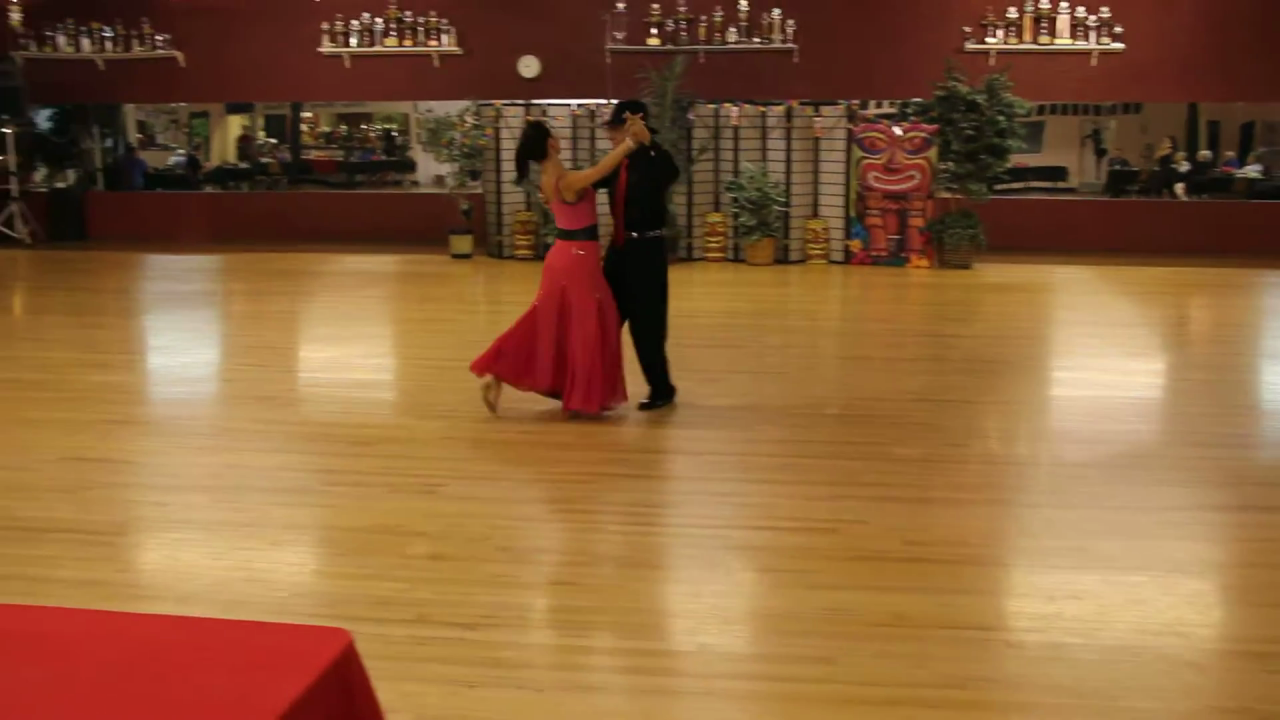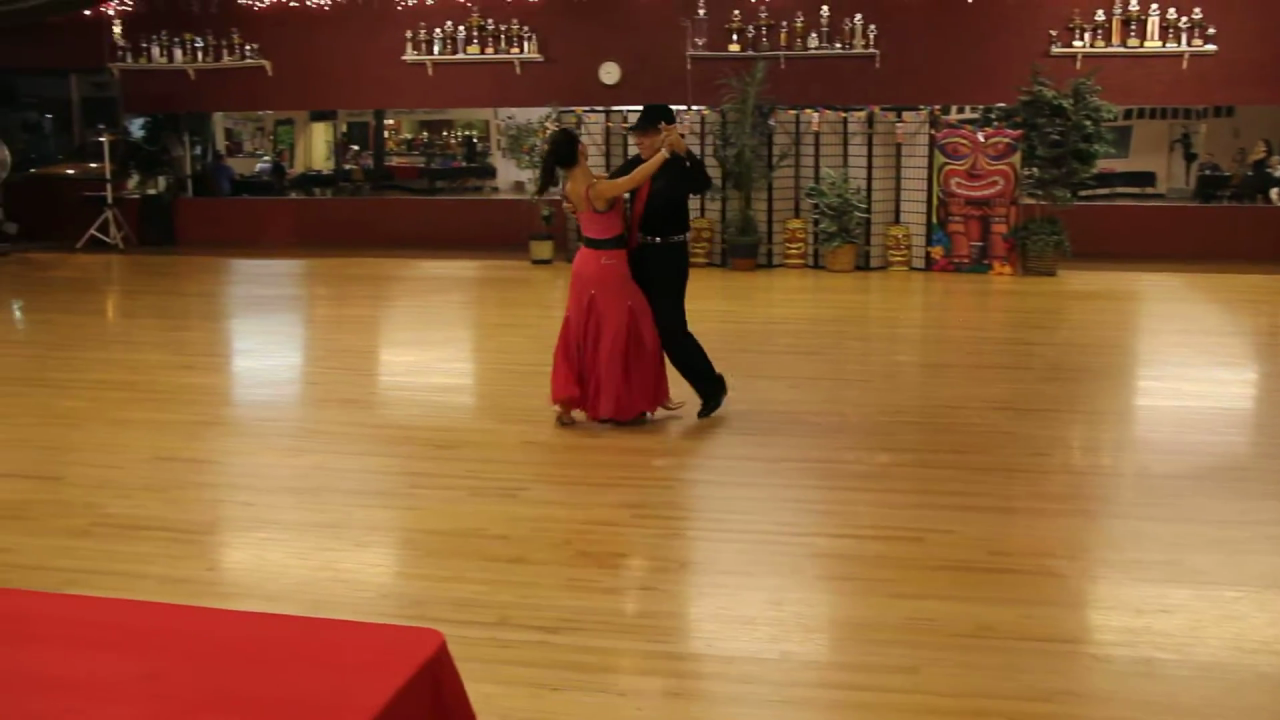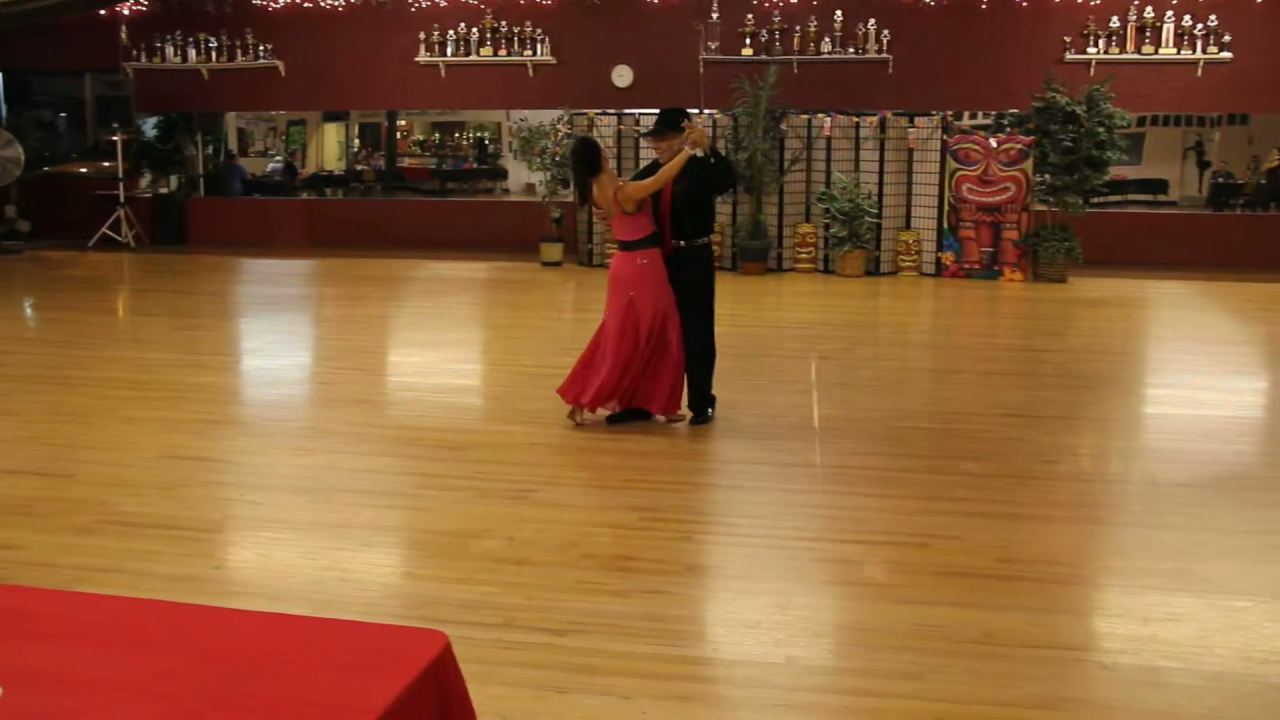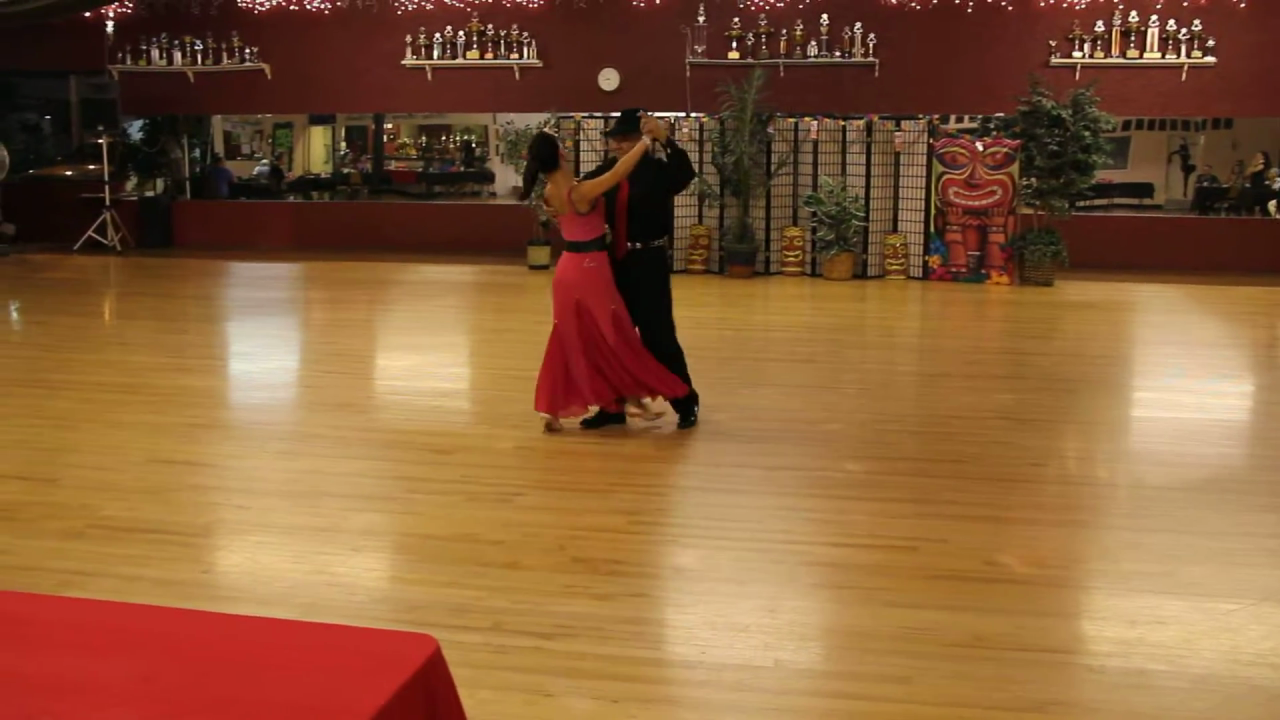
dt=0.5s
person 1, frame 1
left shoulder: (650, 163)
right shoulder: (616, 162)
left elbow: (672, 173)
left wrist: (646, 141)
left hip: (647, 250)
right hip: (620, 248)
left knee: (647, 322)
left ankle: (661, 389)
person 1, frame 2
left shoulder: (675, 168)
right shoulder: (635, 165)
left elbow: (701, 183)
left wrist: (682, 150)
right wrist: (577, 203)
left hip: (668, 255)
right hip: (639, 253)
left knee: (667, 327)
left ankle: (711, 385)
person 1, frame 3
left shoulder: (700, 170)
right shoulder: (653, 170)
left elbow: (728, 181)
left wrist: (707, 147)
left hip: (694, 258)
right hip: (663, 257)
left knee: (696, 331)
left ankle: (702, 402)
person 1, frame 4
left shoulder: (657, 170)
right shoulder: (610, 168)
left elbow: (685, 174)
left wrist: (664, 139)
left hip: (649, 261)
right hip: (618, 260)
left knee: (657, 334)
left ankle: (686, 401)
right ankle: (613, 406)
person 2, frame 1
left shoulder: (547, 179)
right shoulder: (568, 181)
left elbow: (593, 176)
right elbow: (602, 168)
right wrist: (631, 141)
left hip: (561, 255)
right hip: (580, 258)
left knee: (544, 322)
right knee: (590, 325)
left ankle: (497, 375)
right ankle: (587, 396)
person 2, frame 2
left shoulder: (571, 188)
right shoulder: (598, 189)
right elbow: (635, 179)
right wrist: (666, 151)
left hip: (586, 264)
right hip: (609, 266)
left knee: (580, 334)
right knee: (633, 331)
left ankle: (566, 403)
right ankle: (646, 399)
person 2, frame 3
left shoulder: (597, 194)
right shoulder: (625, 193)
right elbow: (662, 178)
right wrist: (689, 149)
left hip: (622, 265)
right hip: (644, 267)
left knee: (616, 336)
right knee: (658, 336)
left ankle: (581, 400)
right ankle: (659, 404)
person 2, frame 4
left shoulder: (551, 192)
right shoulder: (580, 192)
right elbow: (618, 172)
right wrist: (645, 141)
left hip: (568, 269)
right hip: (591, 269)
left knee: (567, 340)
right knee: (613, 336)
left ankle: (551, 410)
right ankle: (631, 398)
